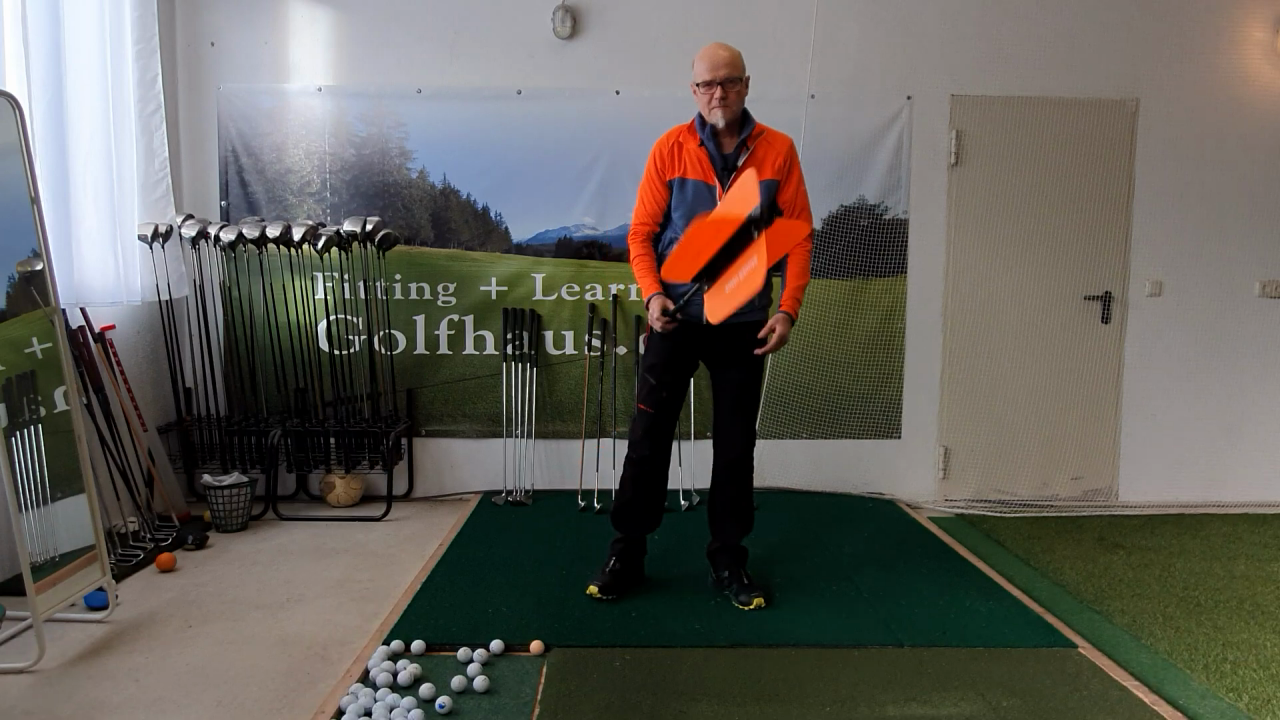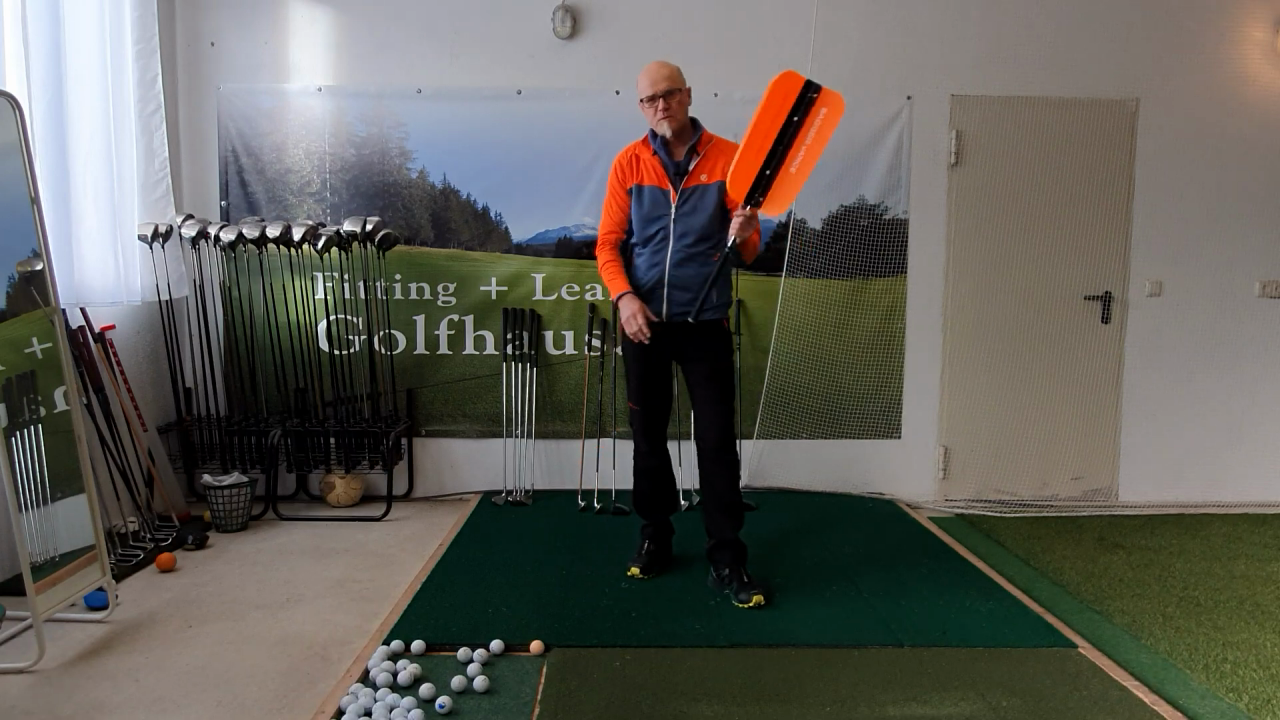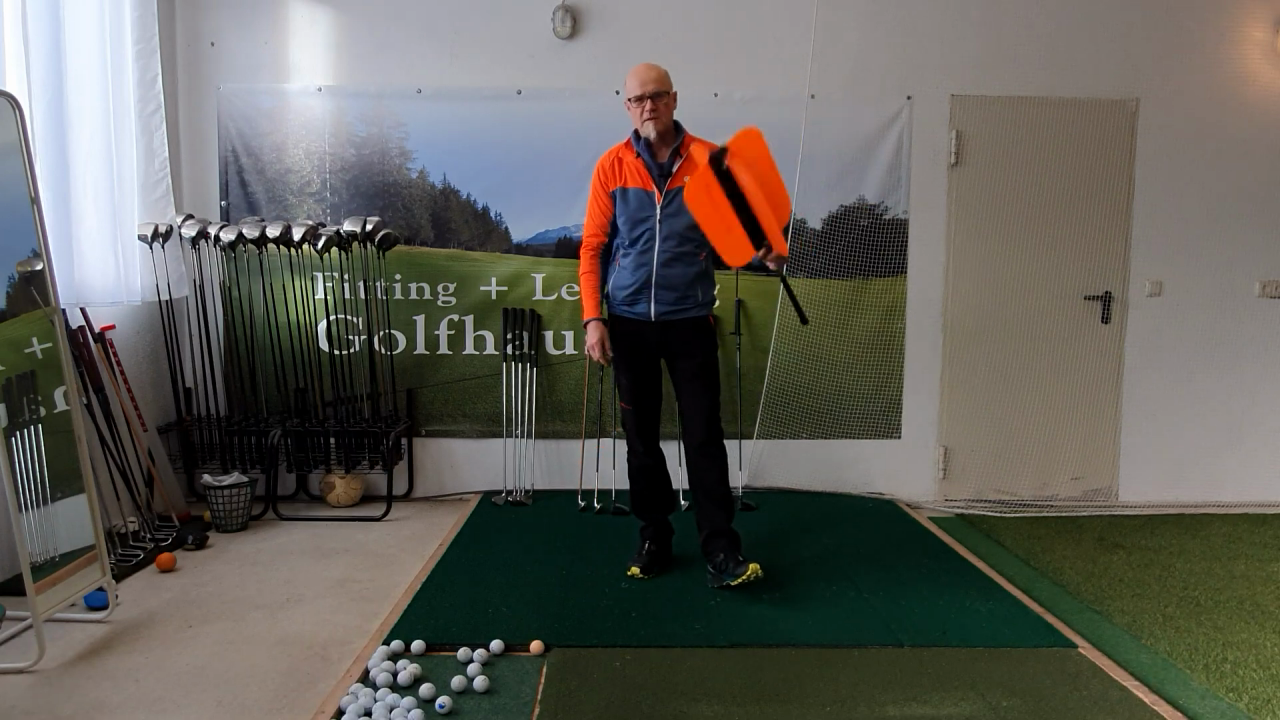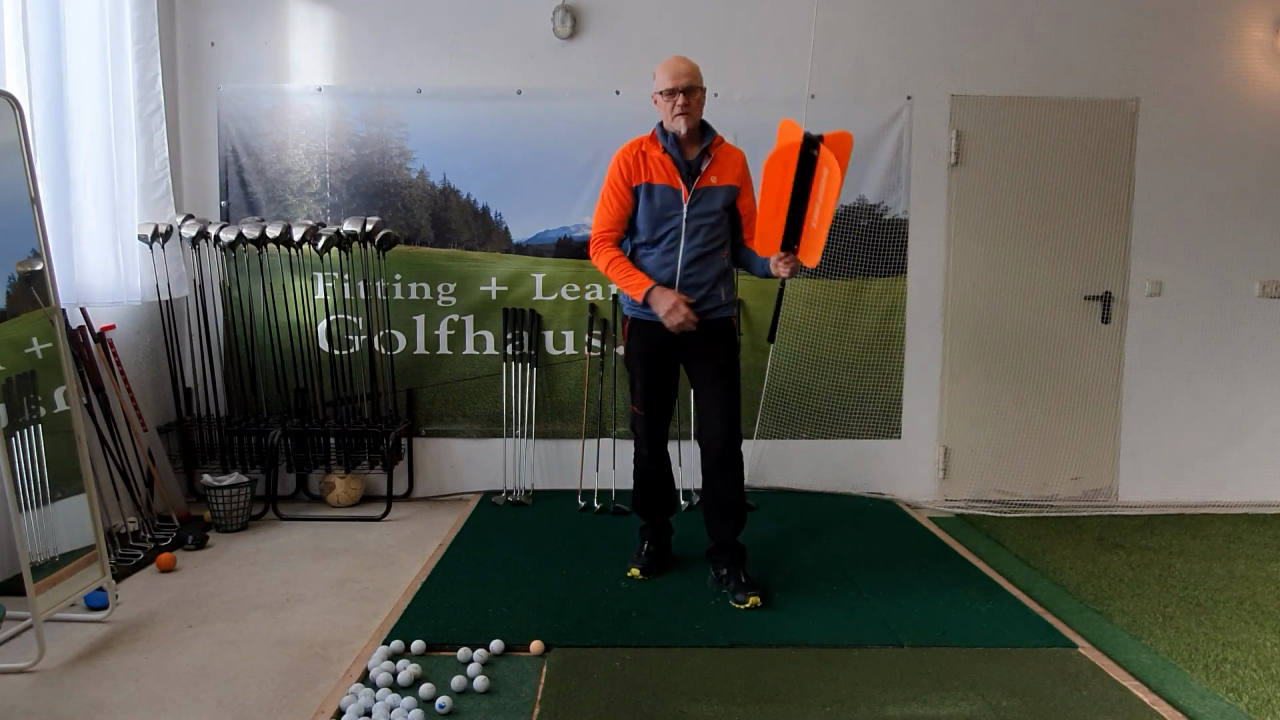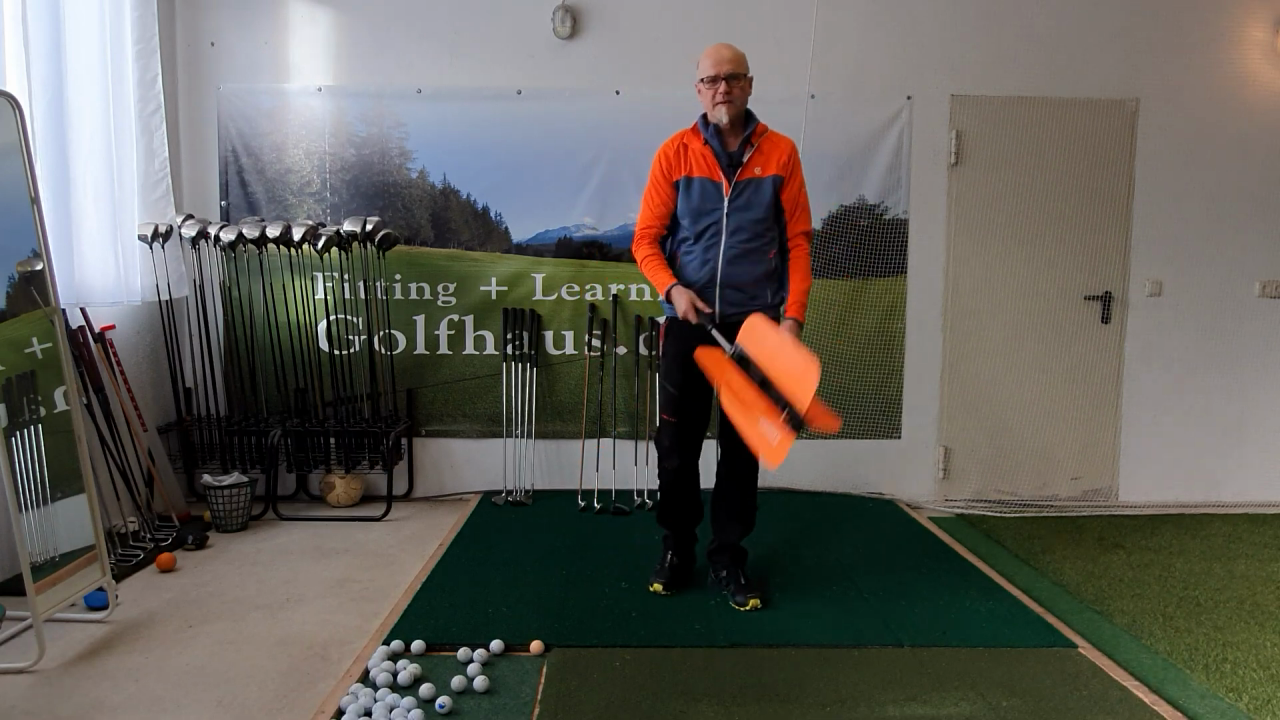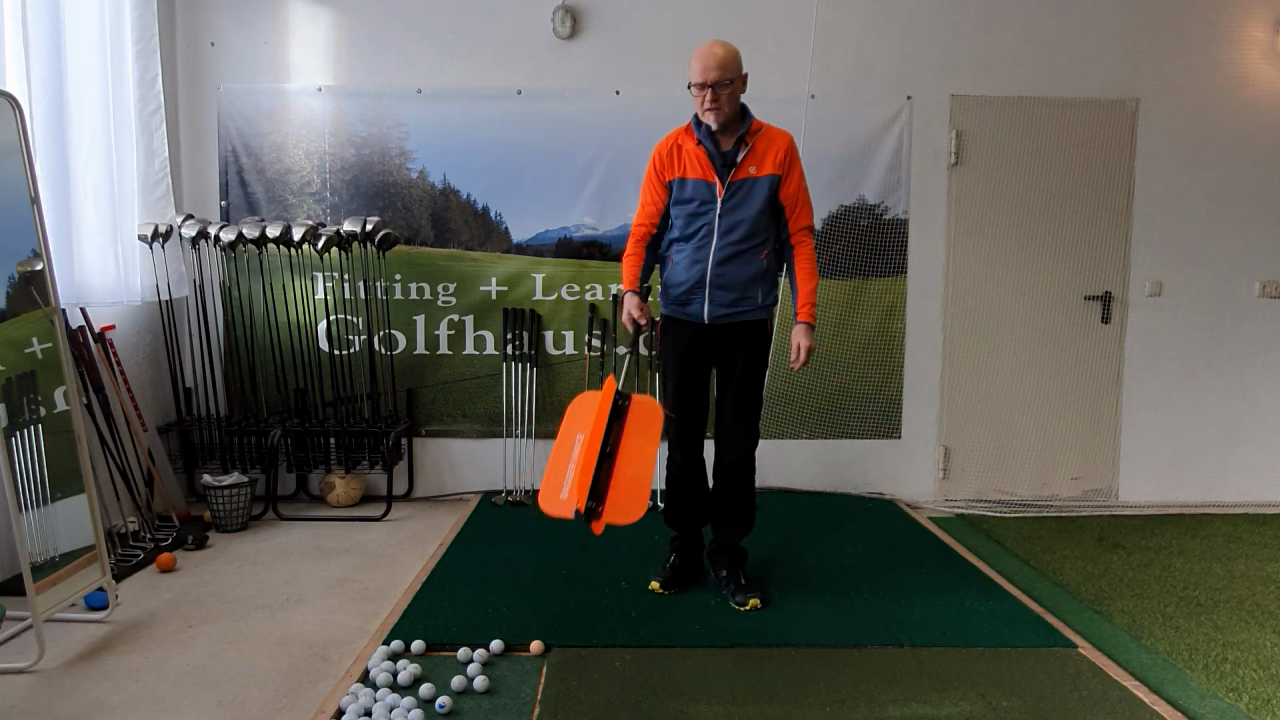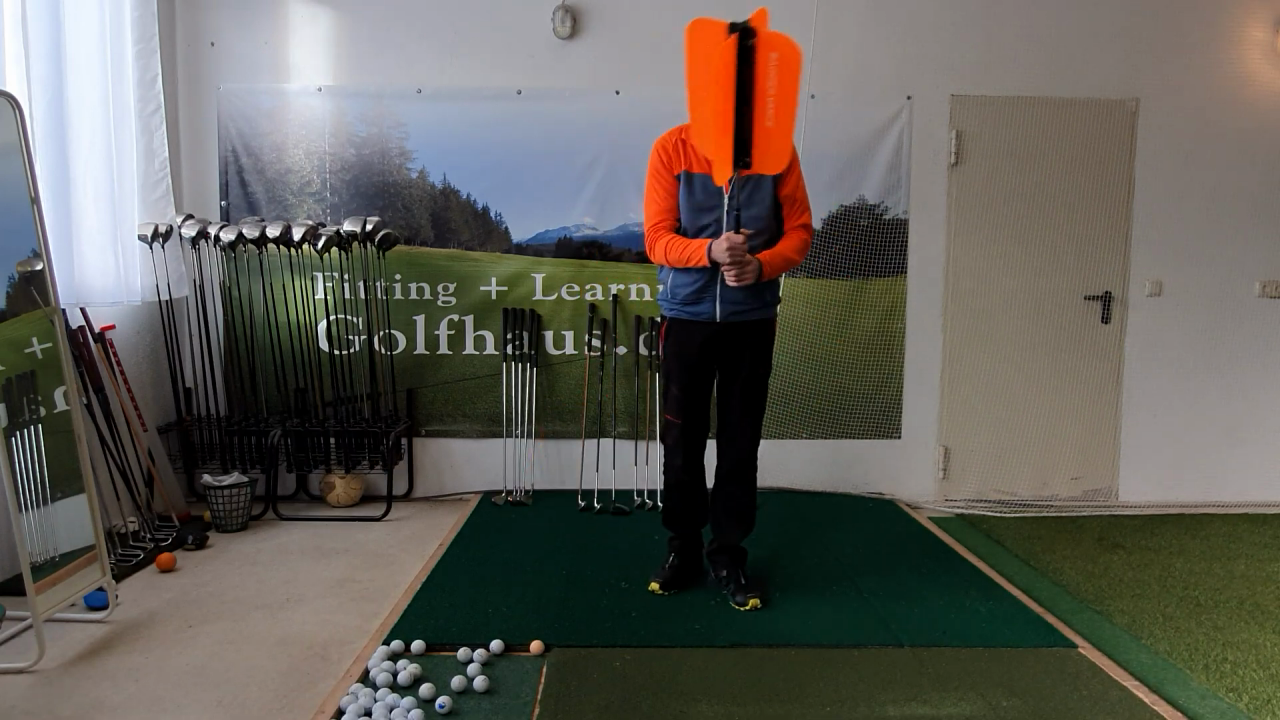
dt=0.7s
person 1, frame 1
left shoulder: (779, 152)
right shoulder: (669, 148)
left elbow: (798, 237)
right elbow: (642, 234)
left wrist: (788, 309)
right wrist: (654, 295)
left hip: (743, 324)
right hip: (675, 319)
left knee: (735, 446)
right knee: (648, 438)
left ankle: (728, 562)
right ankle: (625, 556)
person 1, frame 2
left shoulder: (728, 156)
right shoulder: (628, 163)
left elbow: (747, 247)
right elbow: (608, 243)
left wrist: (745, 235)
right wrist: (624, 298)
left hip: (705, 322)
right hip: (645, 323)
left knee: (717, 440)
right knee: (648, 435)
left ankle: (726, 558)
right ankle: (654, 536)
person 1, frame 3
right shoulder: (611, 164)
right elbow: (593, 247)
left wrist: (762, 251)
right wrist: (592, 318)
left hip: (690, 319)
right hip: (629, 322)
left knee: (703, 434)
right knee: (640, 434)
left ankle: (721, 549)
right ankle: (654, 536)
person 1, frame 4
left shoulder: (732, 161)
right shoulder: (631, 159)
left elbow: (743, 240)
right elbow: (603, 243)
left wrist: (772, 262)
right wrist: (652, 293)
left hip: (714, 321)
right hip: (649, 323)
left knee: (722, 440)
right knee: (649, 436)
left ankle: (726, 558)
right ankle: (654, 537)
person 1, frame 5
left shoulder: (781, 153)
right shoulder: (674, 153)
left elbow: (797, 241)
right elbow: (647, 239)
left wrist: (792, 318)
right wrist: (673, 290)
left hip: (755, 323)
right hip: (689, 322)
left knee: (742, 445)
right knee: (678, 438)
left ankle: (728, 556)
right ankle: (678, 546)
person 1, frame 6
left shoulder: (778, 148)
right shoulder: (669, 150)
left elbow: (800, 236)
right elbow: (645, 229)
left wrist: (805, 318)
right wrist: (631, 288)
left hip: (747, 323)
right hip: (682, 320)
left knee: (738, 442)
right knee: (683, 438)
left ankle: (728, 555)
right ankle: (684, 546)
person 1, frame 7
right shoulder: (670, 149)
left elbow: (799, 236)
right elbow: (657, 240)
left wrist: (758, 266)
right wrist: (712, 251)
left hip: (751, 325)
right hip: (687, 317)
left knee: (739, 445)
right knee: (681, 443)
left ankle: (729, 557)
right ankle: (682, 549)
